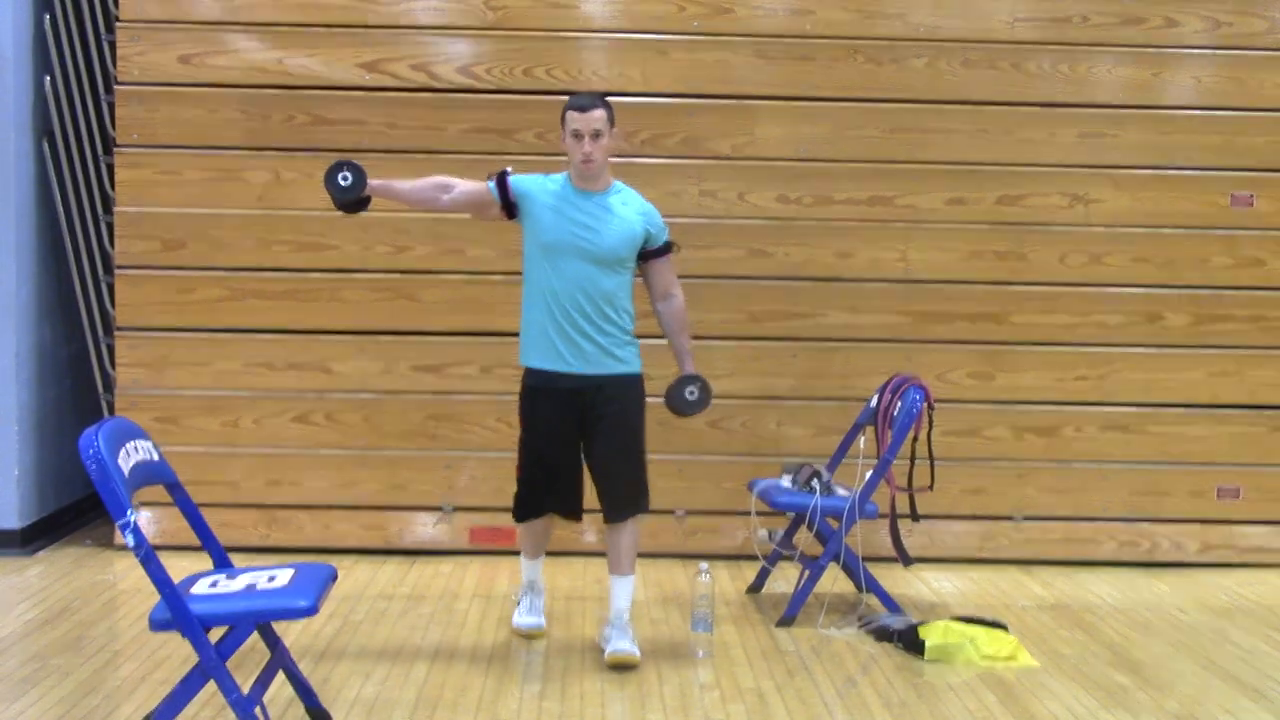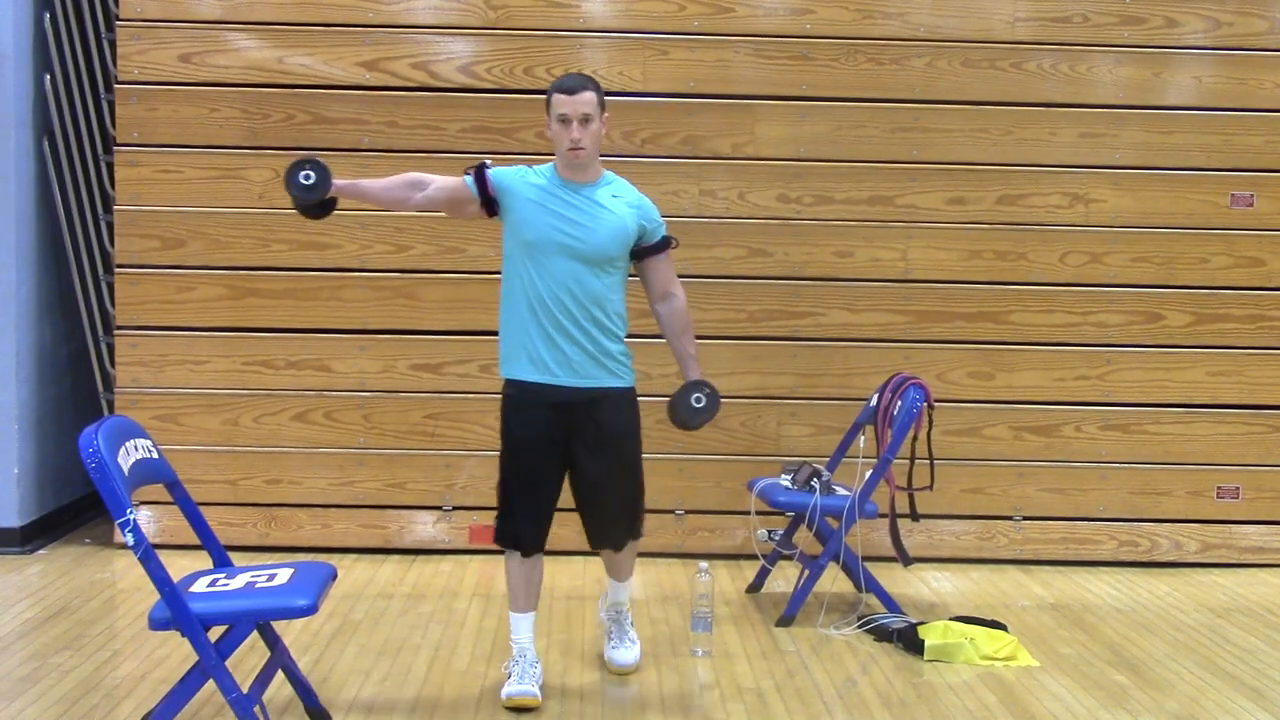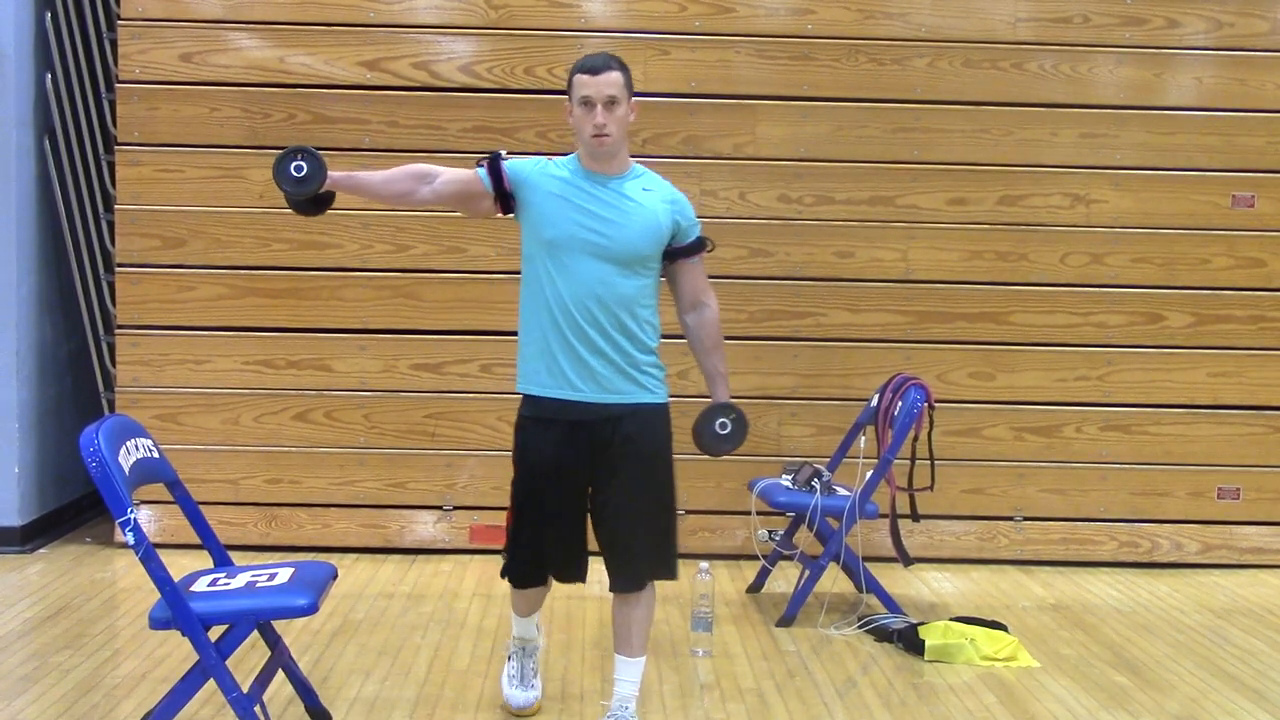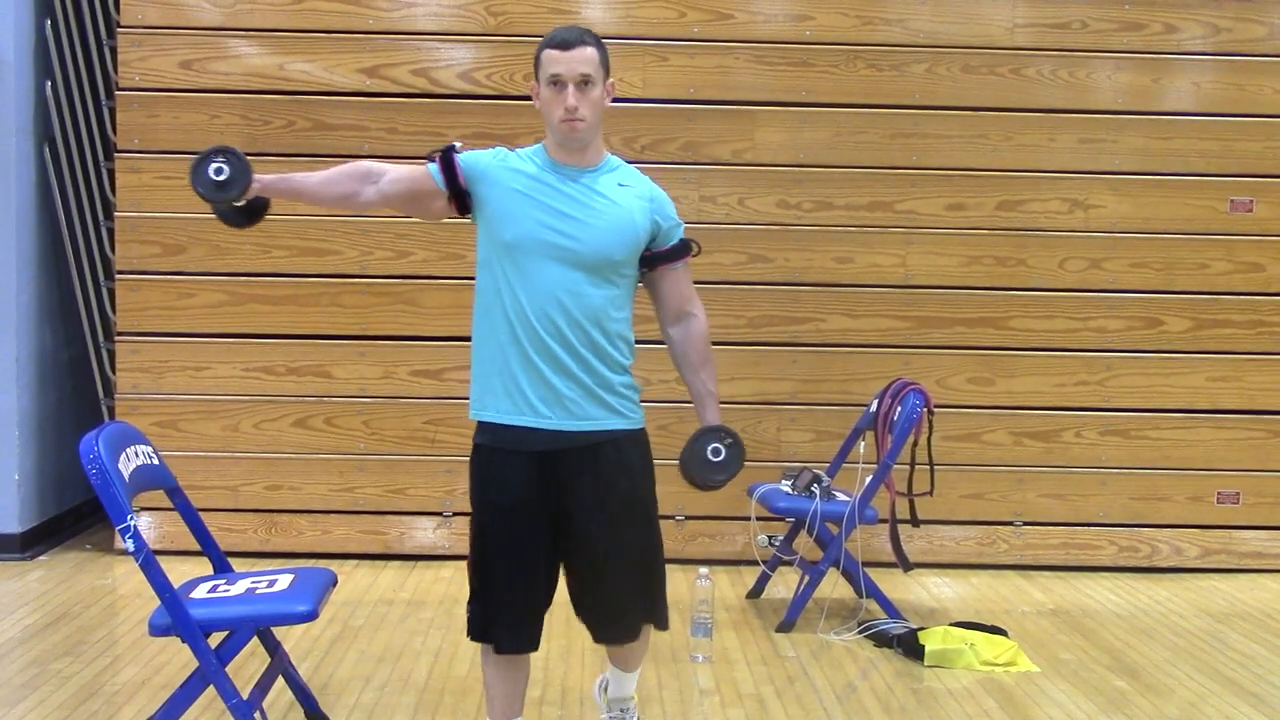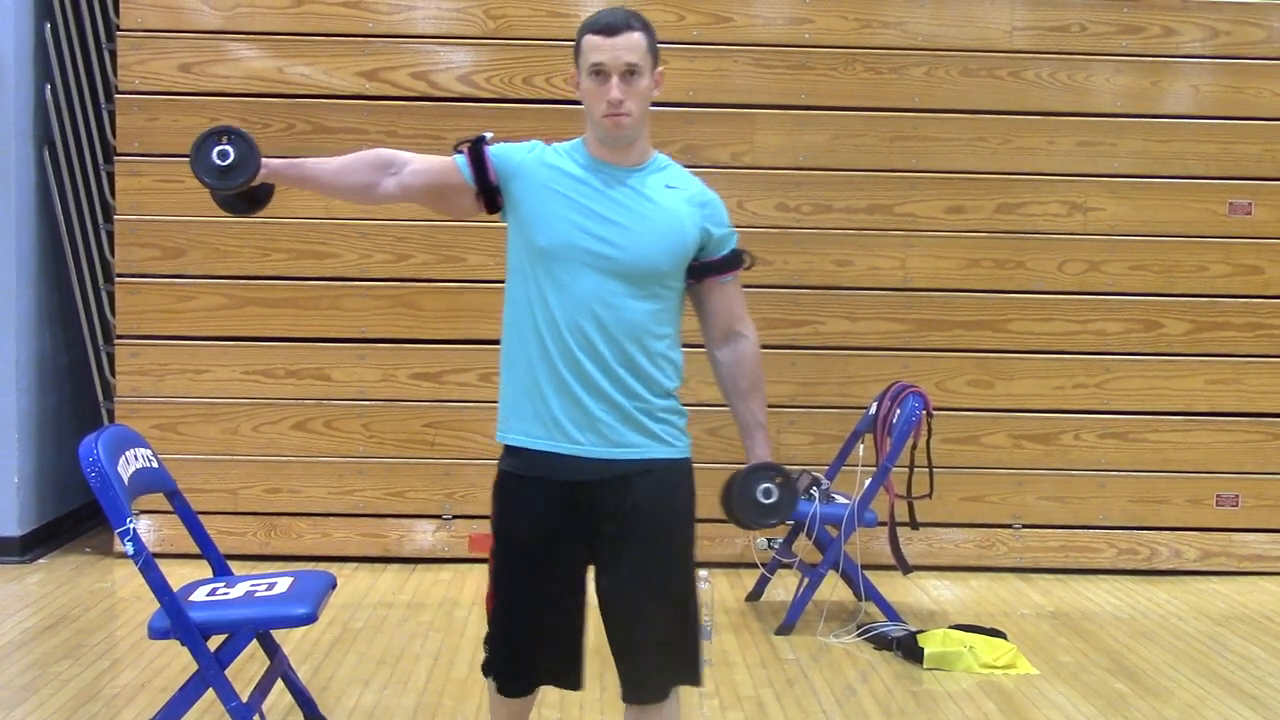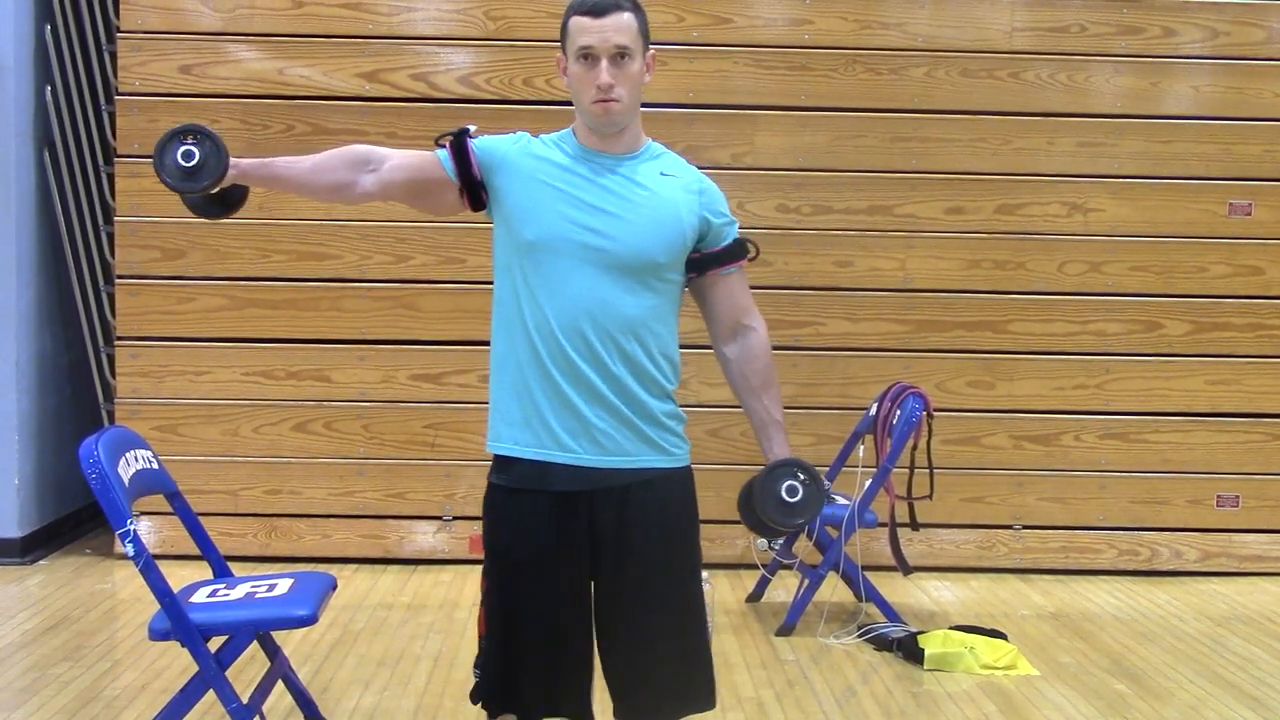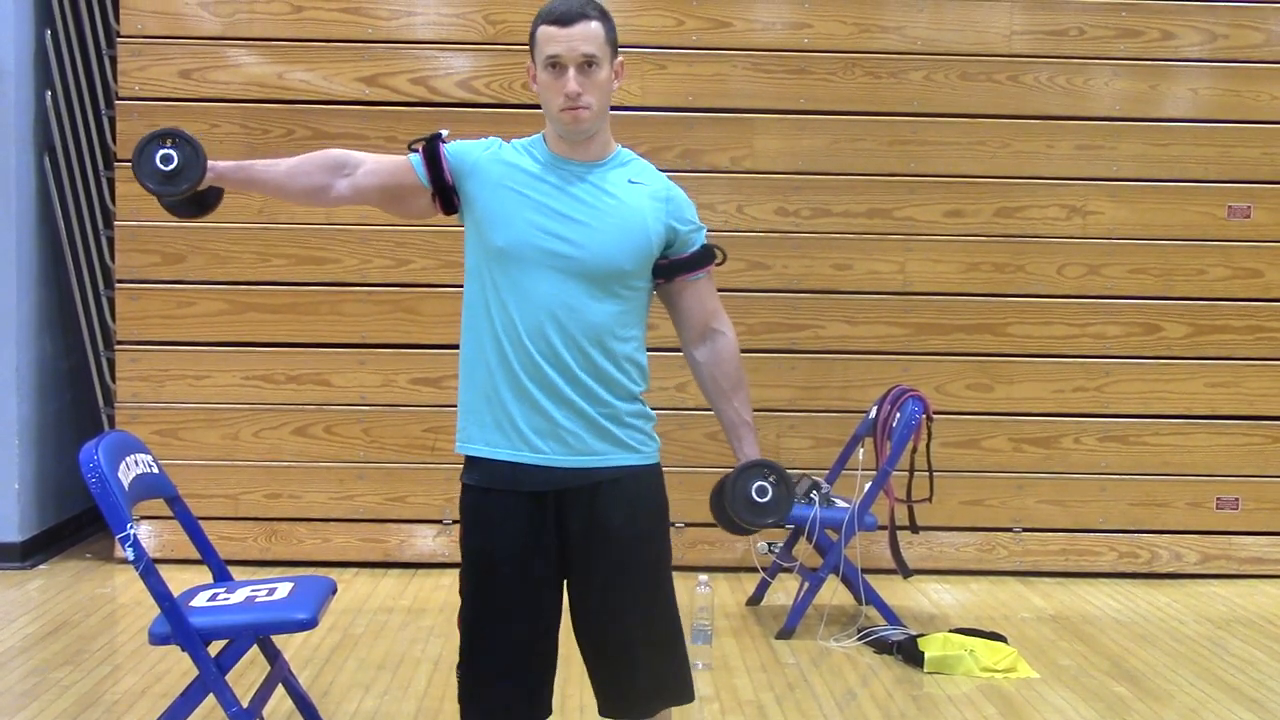
dt=0.7s
person 1, frame 1
left shoulder: (642, 213)
right shoulder: (531, 193)
left elbow: (667, 296)
right elbow: (450, 193)
left wrist: (686, 366)
right wrist: (376, 186)
left hip: (617, 378)
right hip: (547, 376)
left knee: (622, 502)
right knee: (538, 497)
left ankle: (619, 622)
right ankle: (532, 587)
person 1, frame 2
left shoulder: (635, 207)
right shoulder: (513, 186)
left elbow: (667, 297)
right elbow: (422, 190)
left wrist: (692, 374)
right wrist: (341, 186)
left hip: (608, 390)
right hip: (530, 389)
left knee: (616, 521)
right knee: (525, 528)
left ankle: (615, 611)
right ankle: (523, 658)
person 1, frame 3
left shoulder: (668, 204)
right shoulder: (532, 180)
left elbow: (698, 307)
right elbow: (430, 184)
left wrist: (720, 394)
right wrist: (337, 180)
left hip: (638, 410)
right hip: (550, 407)
left knee: (636, 565)
right knee: (534, 556)
right ankle: (525, 645)
person 1, frame 4
left shoulder: (647, 201)
right shoulder: (491, 174)
left elbow: (684, 319)
right elbow: (376, 183)
left wrist: (711, 419)
right wrist: (265, 184)
left hip: (611, 436)
right hip: (508, 435)
left knee: (625, 603)
right knee: (506, 616)
person 1, frame 5
left shoulder: (697, 205)
right shoulder: (524, 170)
left elbow: (732, 338)
right elbow: (393, 175)
left wrist: (759, 451)
right wrist: (272, 169)
left hip: (651, 468)
right hip: (537, 462)
right knee: (518, 657)
person 1, frame 6
left shoulder: (695, 194)
right shoulder: (509, 163)
left elbow: (740, 334)
right elbow: (371, 172)
left wrist: (778, 452)
right wrist: (242, 169)
left hip: (649, 475)
right hip: (530, 470)
person 1, frame 7
left shoulder: (661, 200)
right shoulder: (481, 169)
left elbow: (708, 337)
right elbow: (347, 177)
left wrist: (747, 453)
right wrist: (220, 171)
left hip: (620, 473)
right hip: (503, 471)
